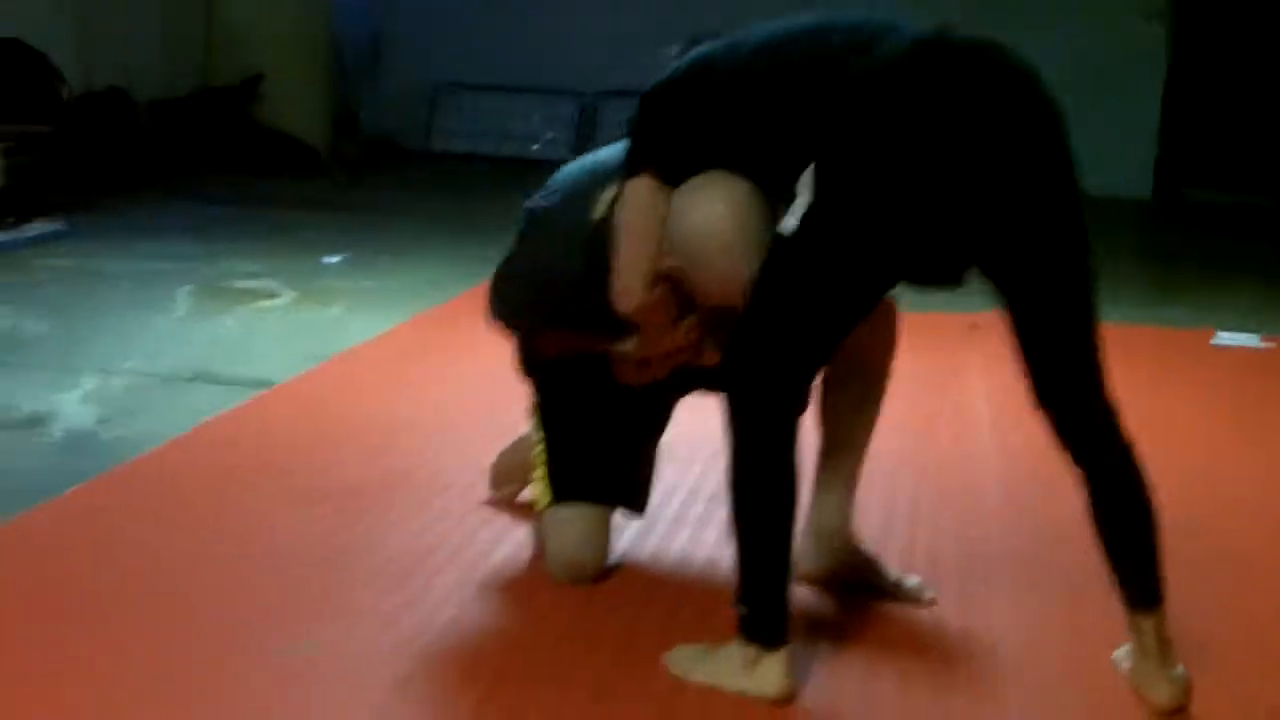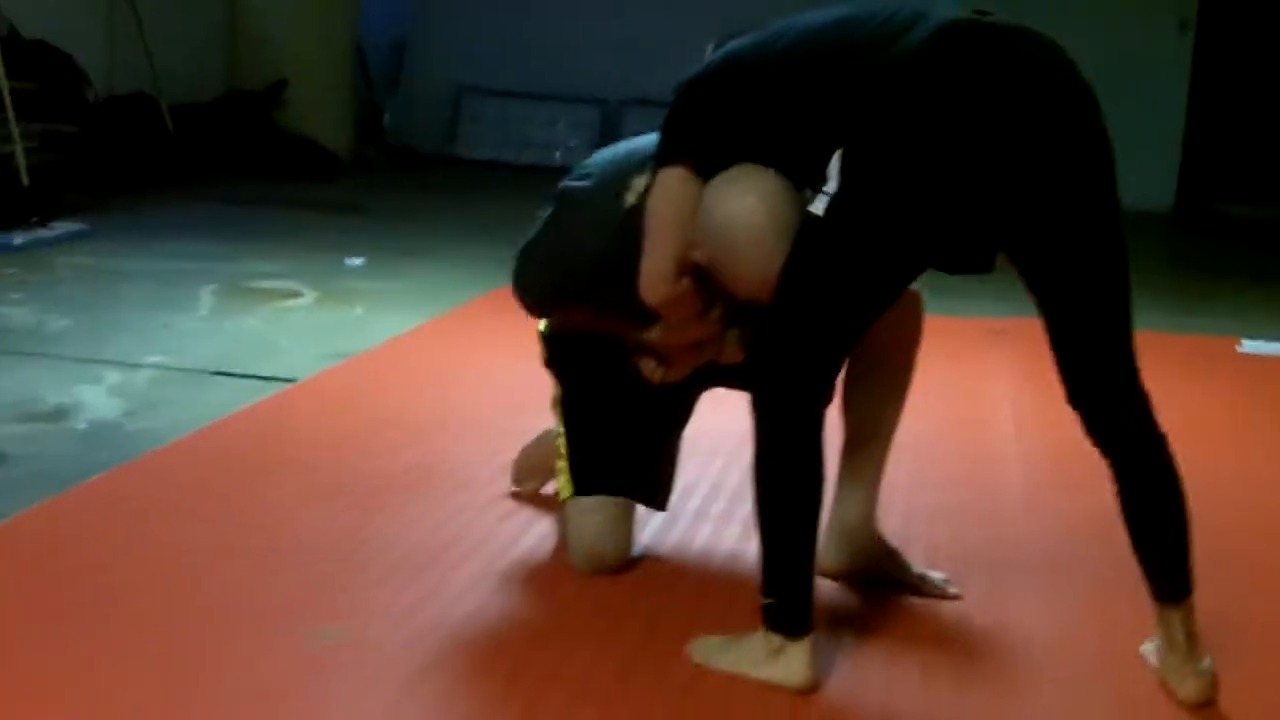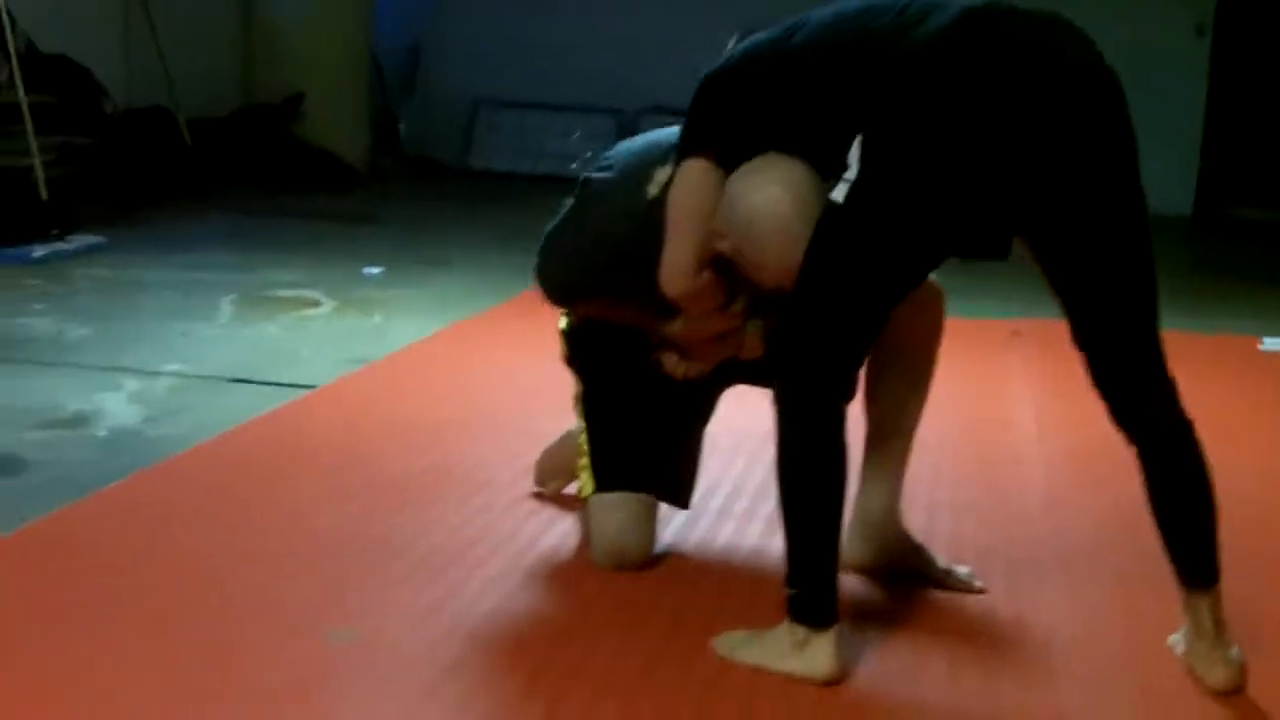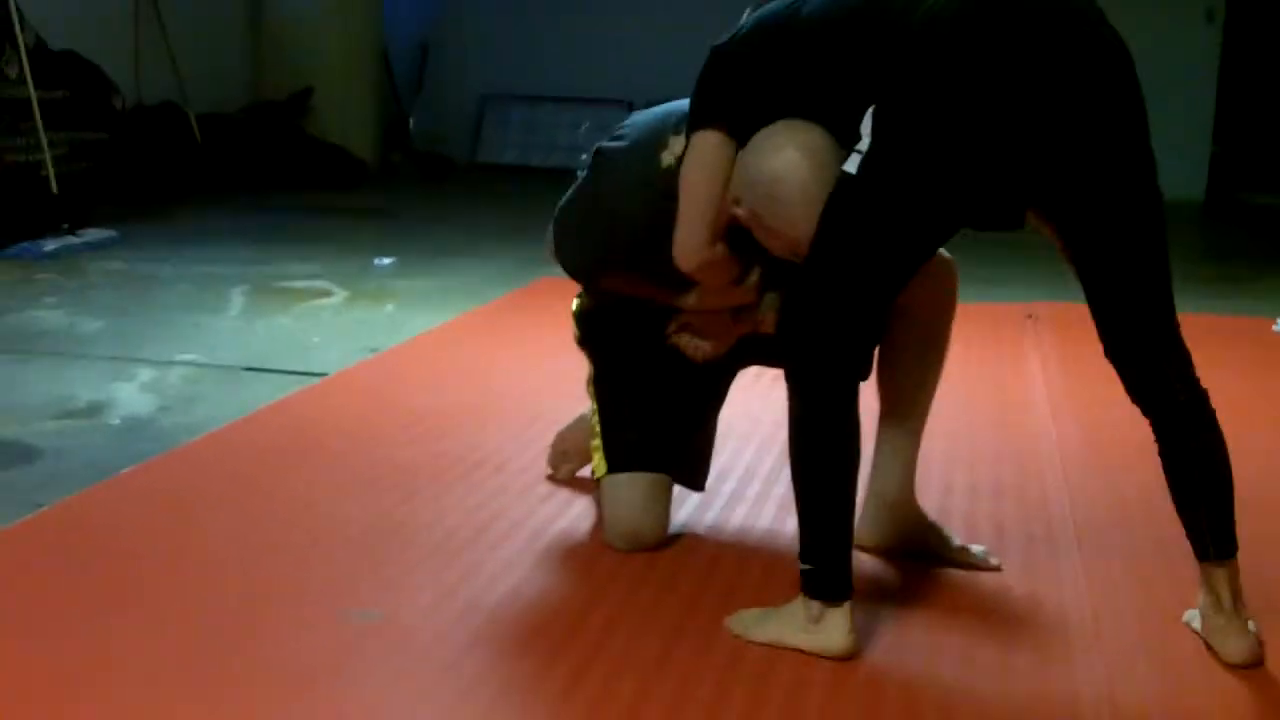
dt=0.1s
person 1, frame 1
left shoulder: (673, 99)
right shoulder: (782, 58)
left elbow: (631, 292)
left hip: (897, 137)
right hip: (1014, 107)
left knee: (762, 384)
right knee: (1078, 405)
left ankle: (761, 653)
right ankle: (1154, 658)
person 1, frame 2
left shoulder: (706, 94)
left elbow: (659, 285)
left wrist: (711, 331)
left hip: (926, 123)
right hip: (1047, 91)
left knee: (788, 374)
right knee: (1112, 398)
left ankle: (784, 641)
right ankle: (1181, 652)
person 1, frame 3
left shoulder: (728, 89)
left elbow: (679, 277)
left hip: (946, 112)
right hip: (1071, 78)
left knee: (809, 363)
right knee: (1139, 386)
left ankle: (810, 634)
right ankle: (1210, 640)
person 1, frame 4
left shoulder: (739, 60)
left elbow: (693, 252)
left hip: (956, 86)
left knee: (819, 338)
right knee: (1153, 359)
left ankle: (824, 609)
right ankle: (1226, 613)
person 2, frame 1
right shoulder: (569, 231)
right elbow: (517, 318)
left wrist: (694, 350)
right wrist: (622, 347)
left hip: (698, 339)
right hip: (590, 341)
left knee: (867, 315)
right knee: (574, 560)
left ankle: (827, 539)
right ankle: (549, 443)
person 2, frame 2
left shoulder: (790, 202)
right shoulder: (595, 214)
right elbow: (535, 295)
left wrist: (731, 338)
right wrist: (644, 333)
left hip: (723, 339)
right hip: (620, 342)
left knee: (896, 309)
right knee: (596, 551)
left ankle: (852, 535)
right ankle: (570, 446)
person 2, frame 3
right shoulder: (619, 206)
right elbow: (561, 285)
left wrist: (747, 334)
right wrist: (660, 323)
left hip: (736, 314)
right hip: (635, 334)
left knee: (915, 299)
right knee: (619, 547)
left ankle: (876, 528)
right ankle: (597, 433)
person 2, frame 4
left shoulder: (830, 167)
right shoulder: (634, 181)
right elbow: (574, 258)
left wrist: (753, 315)
right wrist: (682, 298)
left hip: (751, 312)
right hip: (651, 317)
left knee: (929, 278)
right knee: (632, 530)
left ankle: (891, 511)
right ankle: (604, 432)
